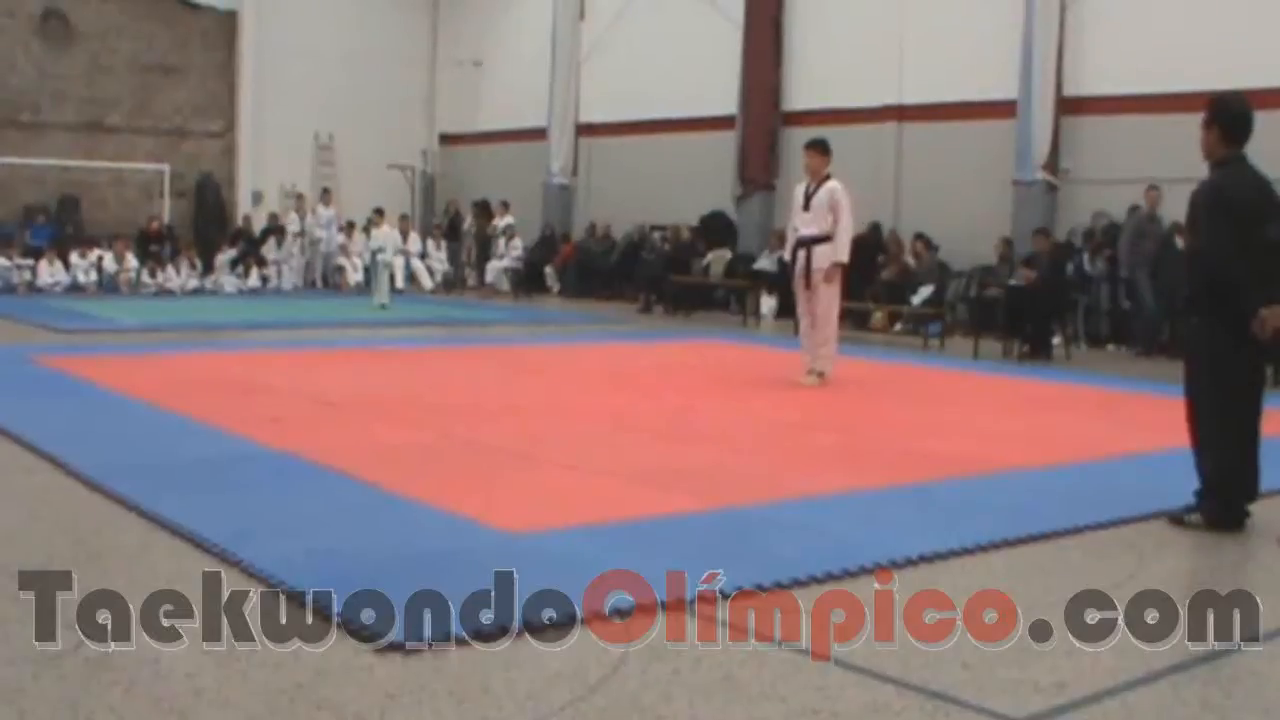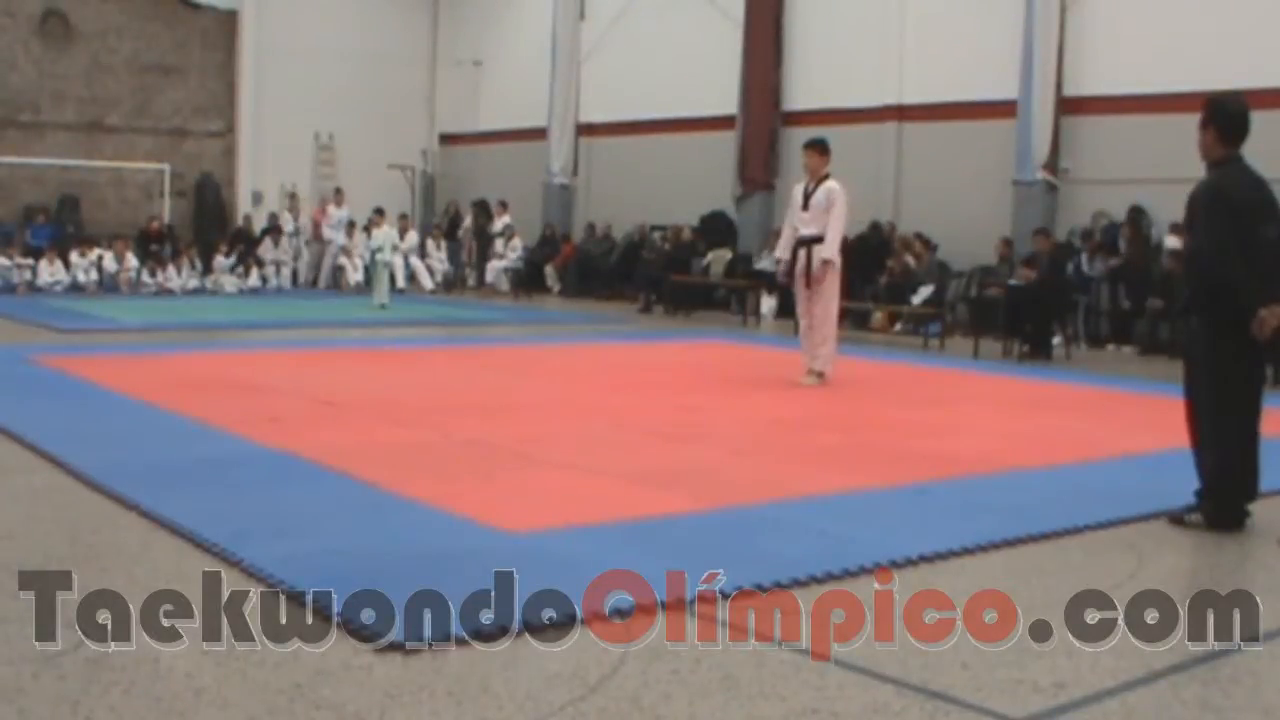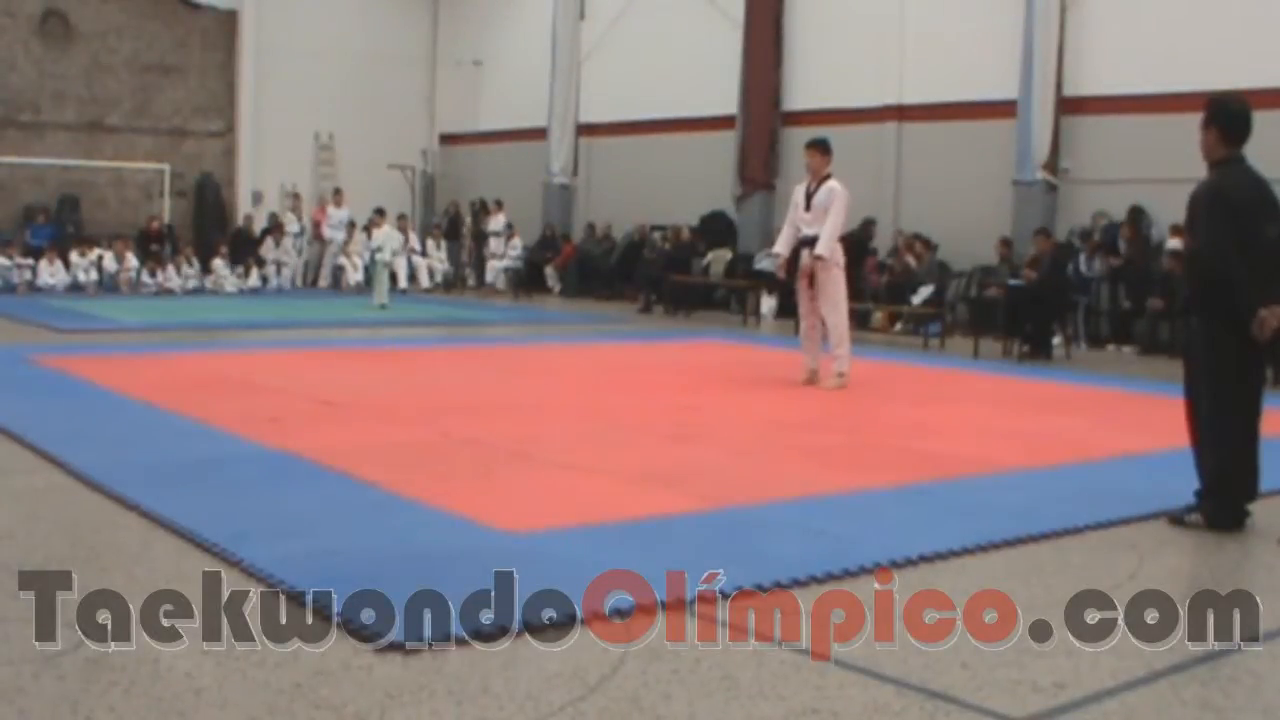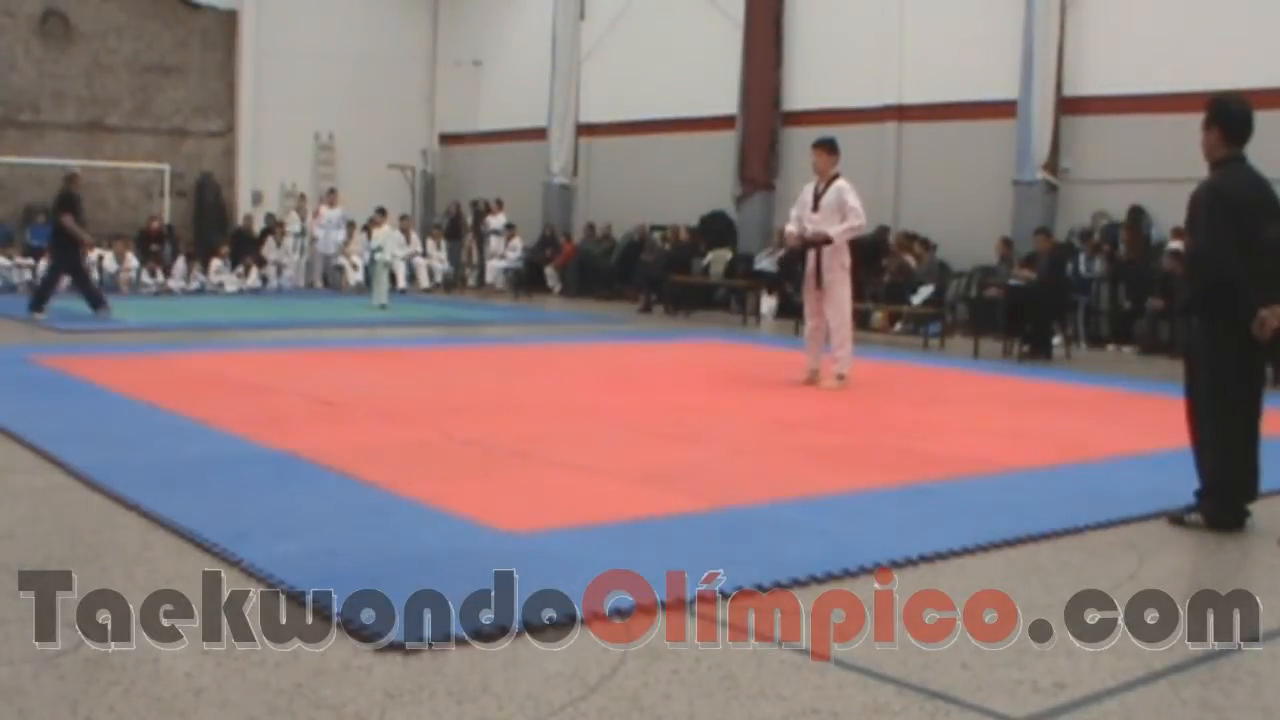
dt=0.7s
person 1, frame 1
left shoulder: (1213, 191)
left elbow: (1211, 261)
left hip: (1218, 316)
left knee: (1214, 410)
right knee: (1241, 407)
left ankle: (1220, 506)
right ankle: (1235, 499)
person 1, frame 2
left shoulder: (1211, 191)
left elbow: (1210, 262)
left hip: (1218, 316)
left knee: (1213, 410)
right knee: (1240, 407)
left ankle: (1220, 505)
right ankle: (1235, 499)
person 1, frame 3
left shoulder: (1212, 192)
left elbow: (1211, 262)
left hip: (1218, 317)
left knee: (1214, 411)
right knee: (1241, 408)
left ankle: (1219, 506)
right ankle: (1234, 499)
person 1, frame 4
left shoulder: (1213, 192)
left elbow: (1210, 262)
left hip: (1219, 317)
left knee: (1214, 410)
right knee: (1241, 408)
left ankle: (1220, 505)
right ankle: (1235, 499)
person 2, frame 1
left shoulder: (835, 190)
right shoulder: (800, 190)
left elbow: (844, 228)
left wrist: (837, 262)
right wrist: (790, 259)
left hip: (824, 256)
right hip: (802, 256)
left knee: (824, 314)
right knee: (805, 313)
left ankle: (822, 368)
right ankle: (812, 365)
person 2, frame 2
left shoulder: (833, 190)
right shoulder: (798, 190)
left elbow: (835, 228)
right elbow: (790, 226)
left wrist: (825, 262)
right wrist: (783, 259)
left hip: (821, 256)
right hip: (800, 255)
left knee: (823, 314)
right knee: (804, 314)
left ankle: (821, 368)
right ankle: (811, 365)
person 2, frame 3
left shoulder: (835, 190)
right shoulder: (800, 191)
left elbow: (832, 227)
right elbow: (790, 225)
left wrist: (816, 258)
right wrist: (783, 255)
left hip: (827, 256)
right hip: (803, 255)
left knee: (834, 313)
right knee: (807, 315)
left ankle: (840, 371)
right ankle: (812, 368)
person 2, frame 4
left shoulder: (843, 189)
right shoulder: (808, 190)
left elbow: (858, 221)
right elbow: (796, 218)
left wrist: (829, 234)
right wrist: (792, 233)
left hip: (834, 255)
right hip: (812, 256)
left knee: (837, 315)
right knee: (812, 315)
left ankle: (841, 372)
right ankle: (813, 369)
